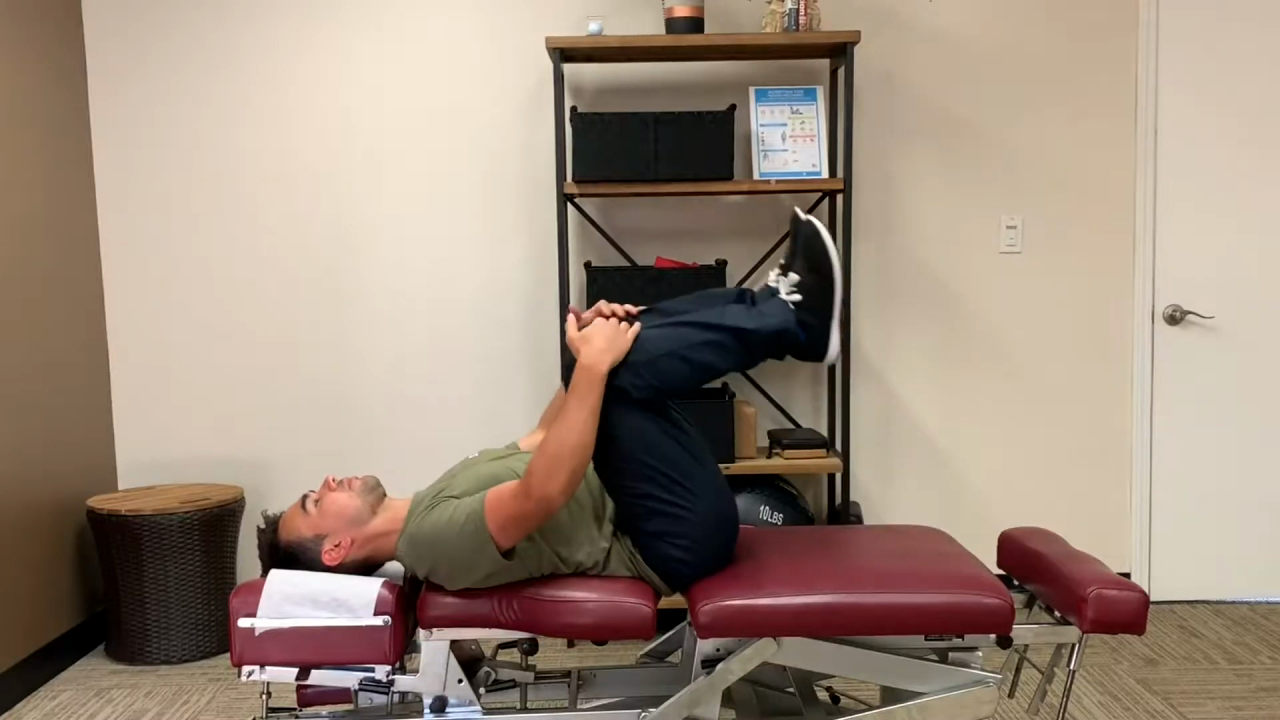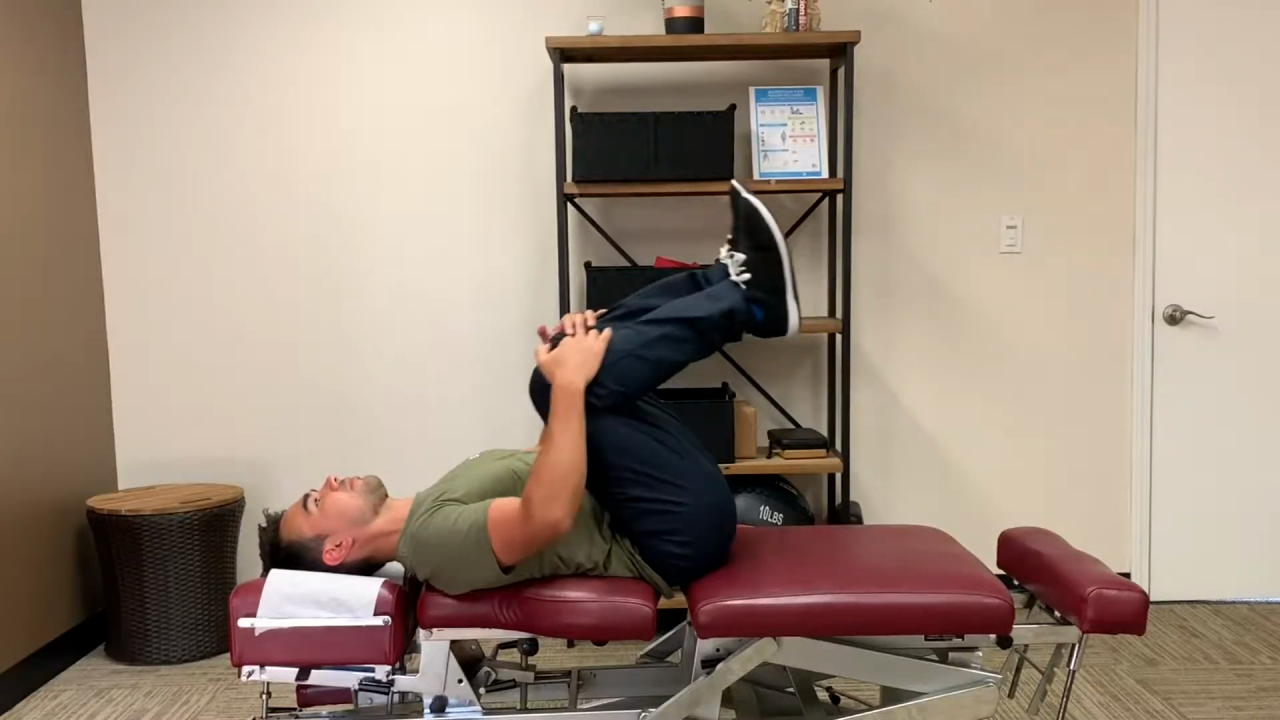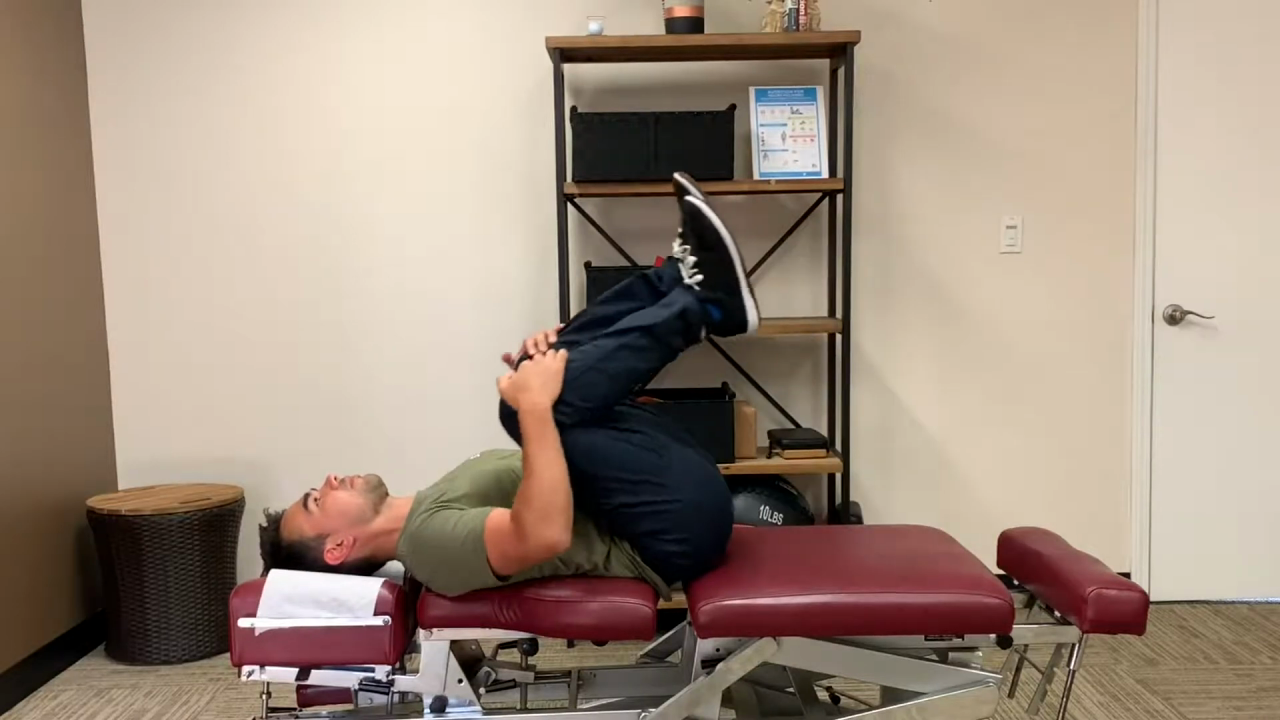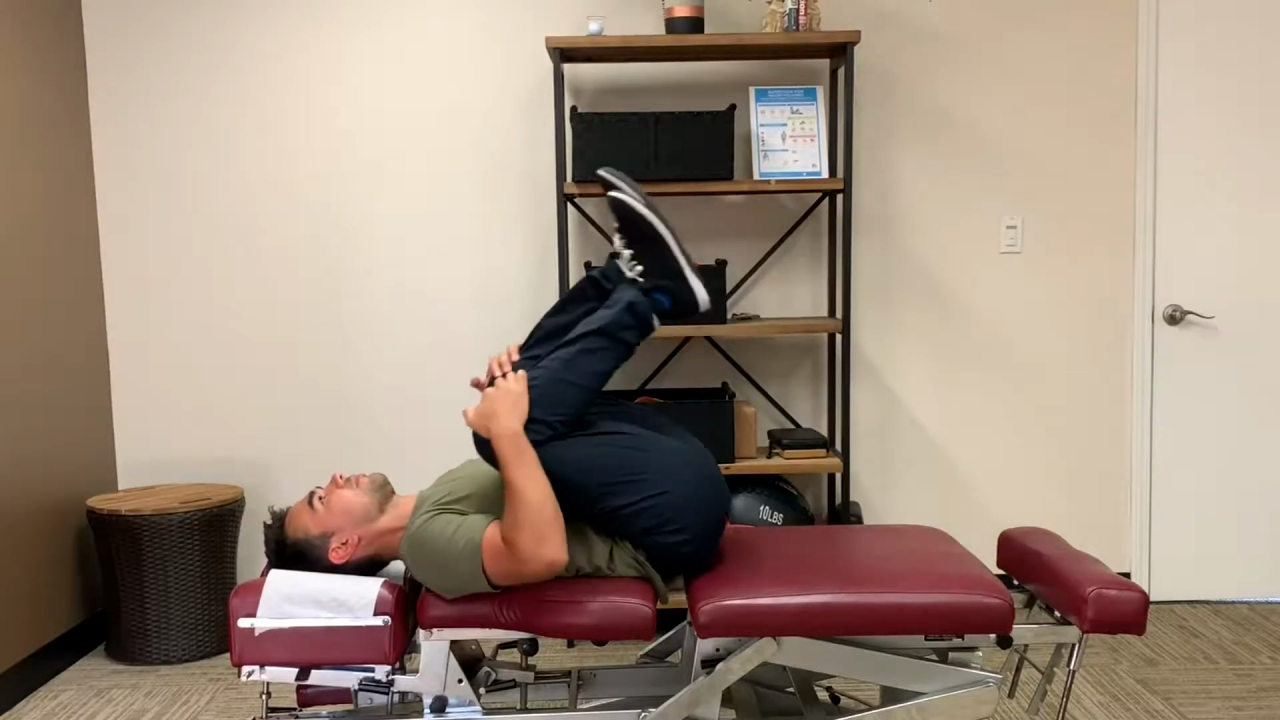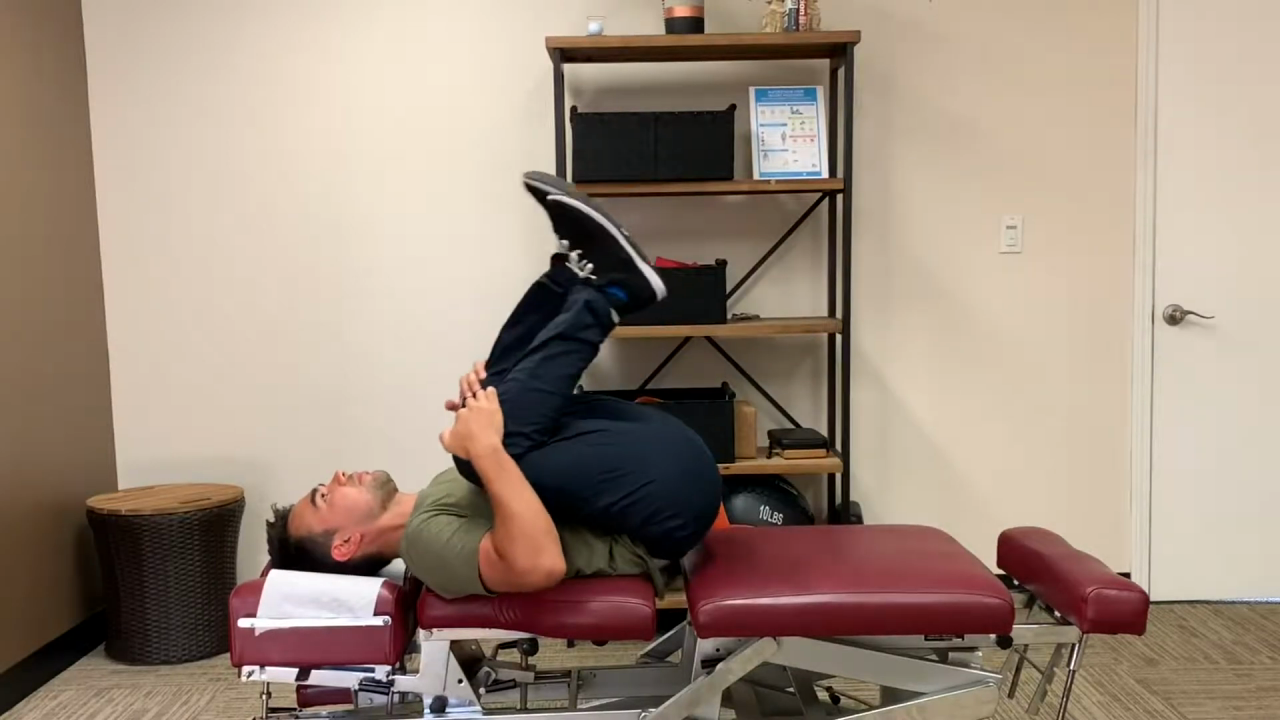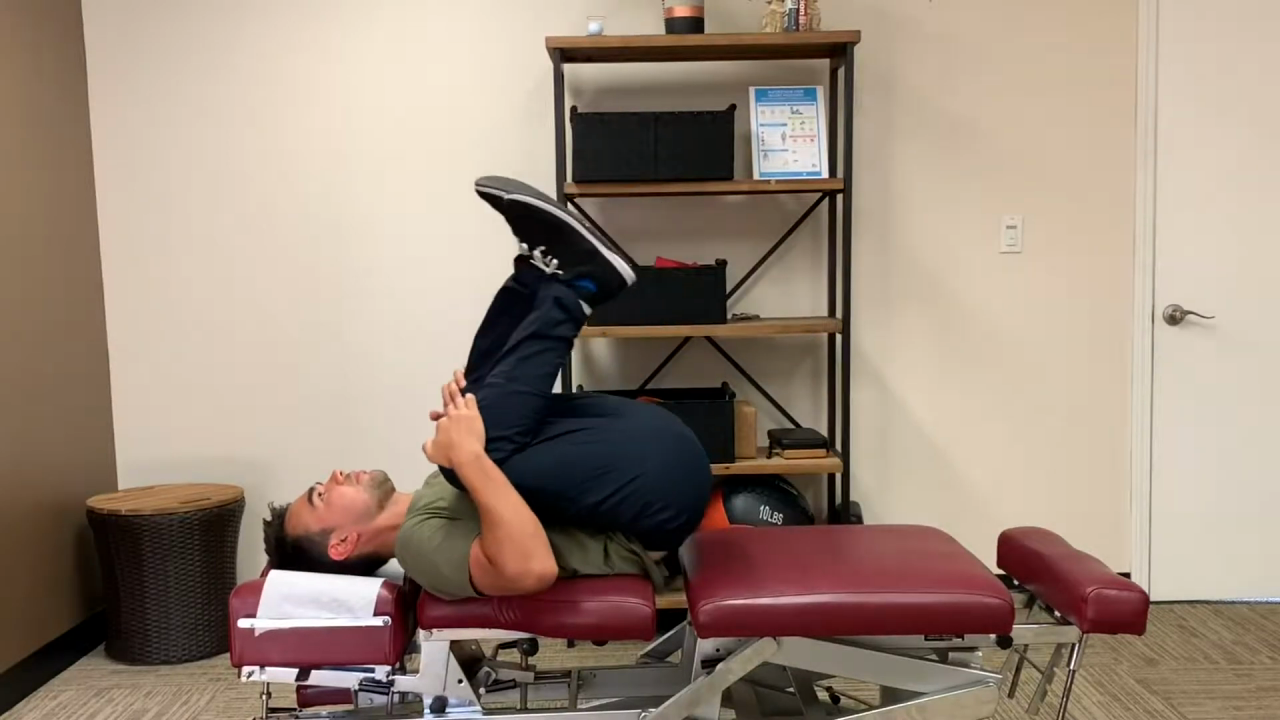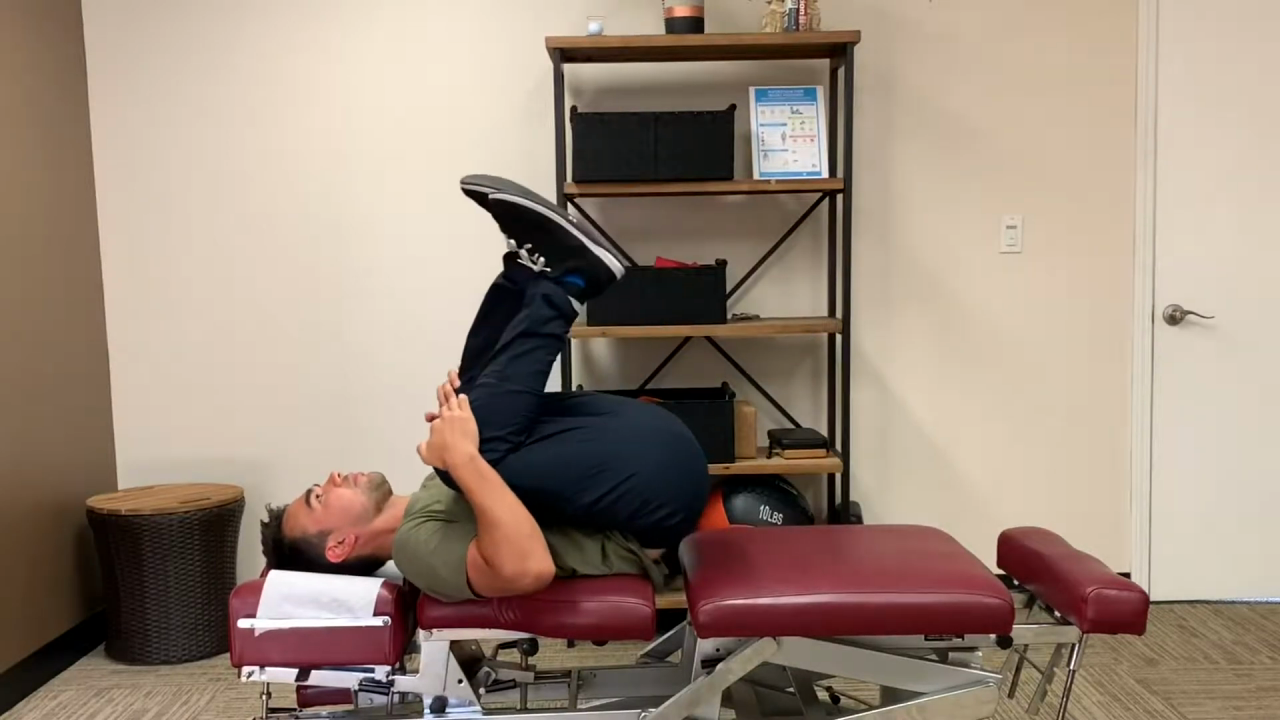
dt=0.2s
person 1, frame 1
left shoulder: (436, 504)
right shoulder: (434, 539)
left elbow: (541, 439)
right elbow: (546, 489)
left wrist: (586, 356)
right wrist: (591, 367)
right hip: (681, 537)
left knee: (618, 344)
right knee: (616, 368)
left ankle: (777, 307)
right ankle: (791, 320)
person 1, frame 2
left shoulder: (433, 509)
right shoulder: (433, 542)
left elbow: (545, 454)
right elbow: (549, 515)
left wrist: (572, 358)
right wrist: (571, 381)
left hip: (675, 514)
right hip: (680, 530)
left knee: (573, 362)
right knee: (558, 383)
left ankle: (732, 285)
right ankle: (745, 300)
person 1, frame 3
left shoulder: (435, 509)
right shoulder: (430, 542)
left elbow: (549, 459)
right elbow: (546, 534)
left wrist: (542, 375)
right wrist: (535, 407)
right hip: (679, 523)
left knee: (554, 372)
right knee: (528, 406)
left ankle: (689, 284)
right ankle: (701, 302)
person 1, frame 4
left shoulder: (435, 509)
right shoulder: (431, 543)
right elbow: (544, 553)
left wrist: (511, 389)
right wrist: (506, 428)
left hip: (669, 481)
right hip: (676, 509)
left knee: (535, 384)
left ankle: (637, 277)
right ankle: (646, 296)
person 1, frame 5
left shoulder: (434, 508)
right shoulder: (429, 542)
right elbow: (540, 563)
left wrist: (490, 401)
right wrist: (486, 447)
left knee: (503, 392)
left ankle: (588, 279)
right ankle: (600, 290)
person 1, frame 6
left shoulder: (431, 508)
right shoulder: (424, 545)
right elbow: (531, 568)
left wrist: (474, 416)
right wrist: (468, 455)
left ankle: (553, 276)
right ankle: (570, 286)
person 1, frame 7
left shoulder: (428, 511)
right shoulder: (421, 547)
right elbow: (528, 567)
left wrist: (465, 423)
right wrist: (462, 458)
left ankle: (548, 276)
right ankle: (557, 285)
